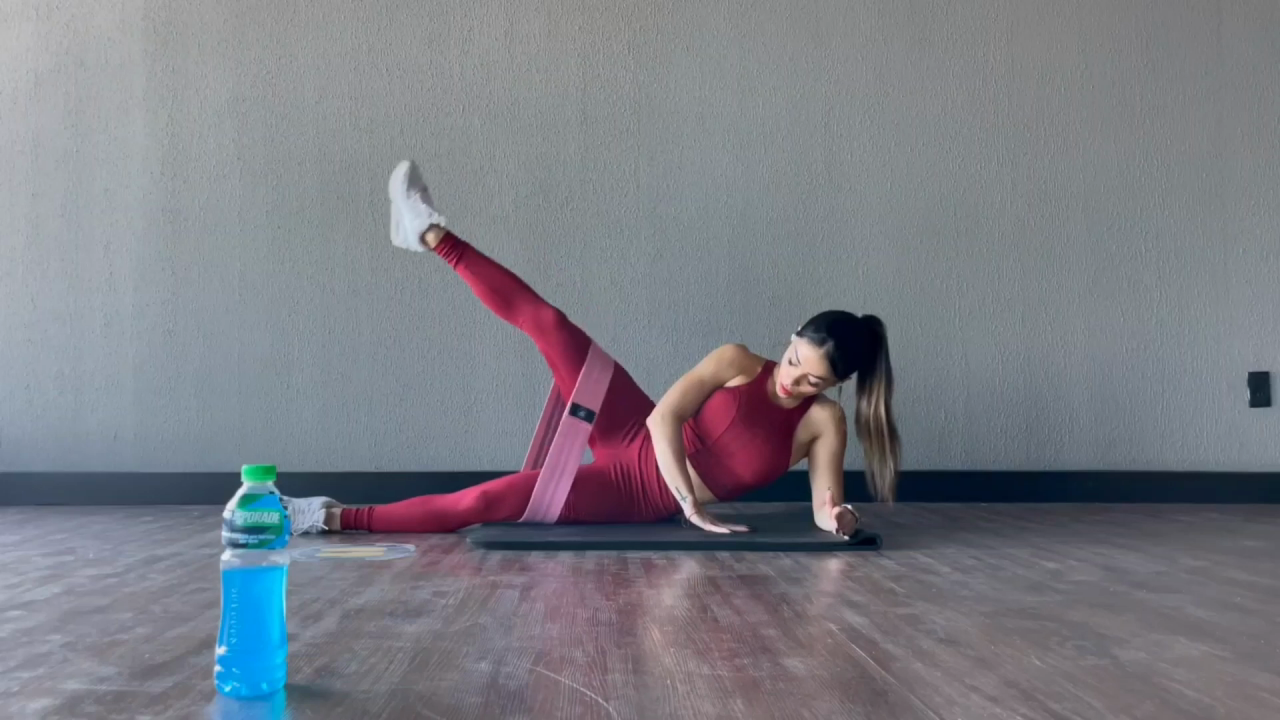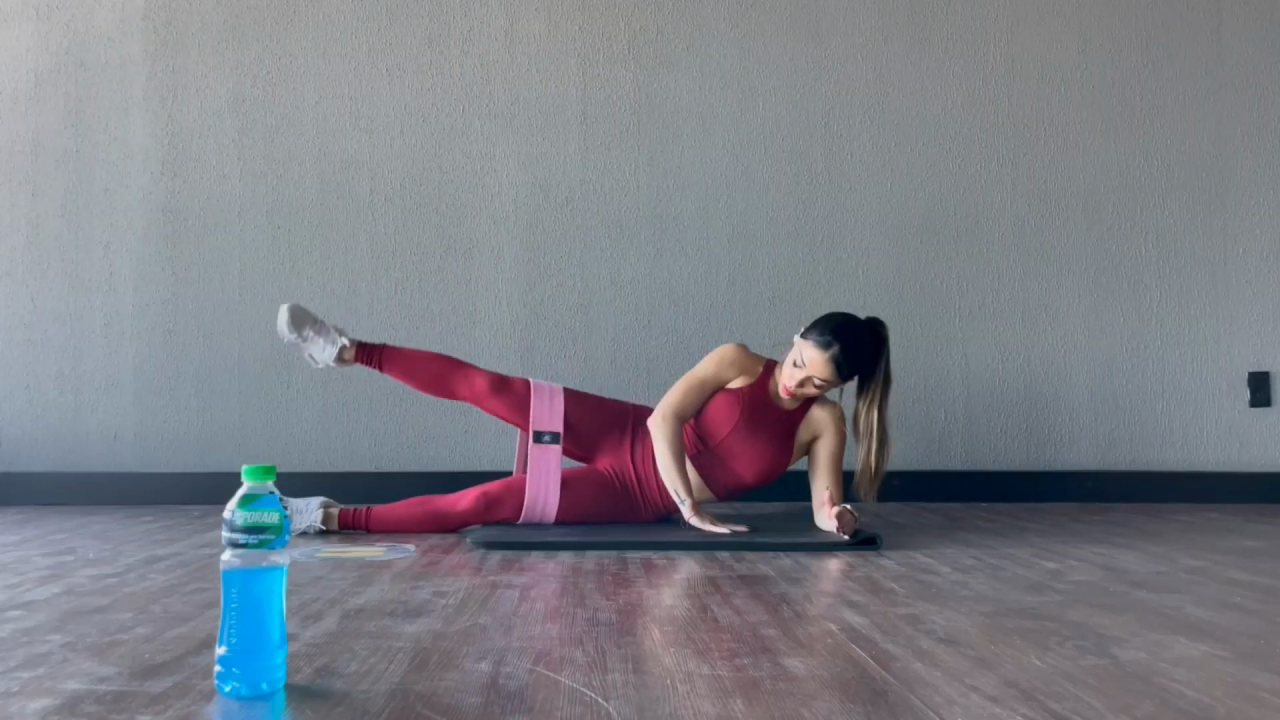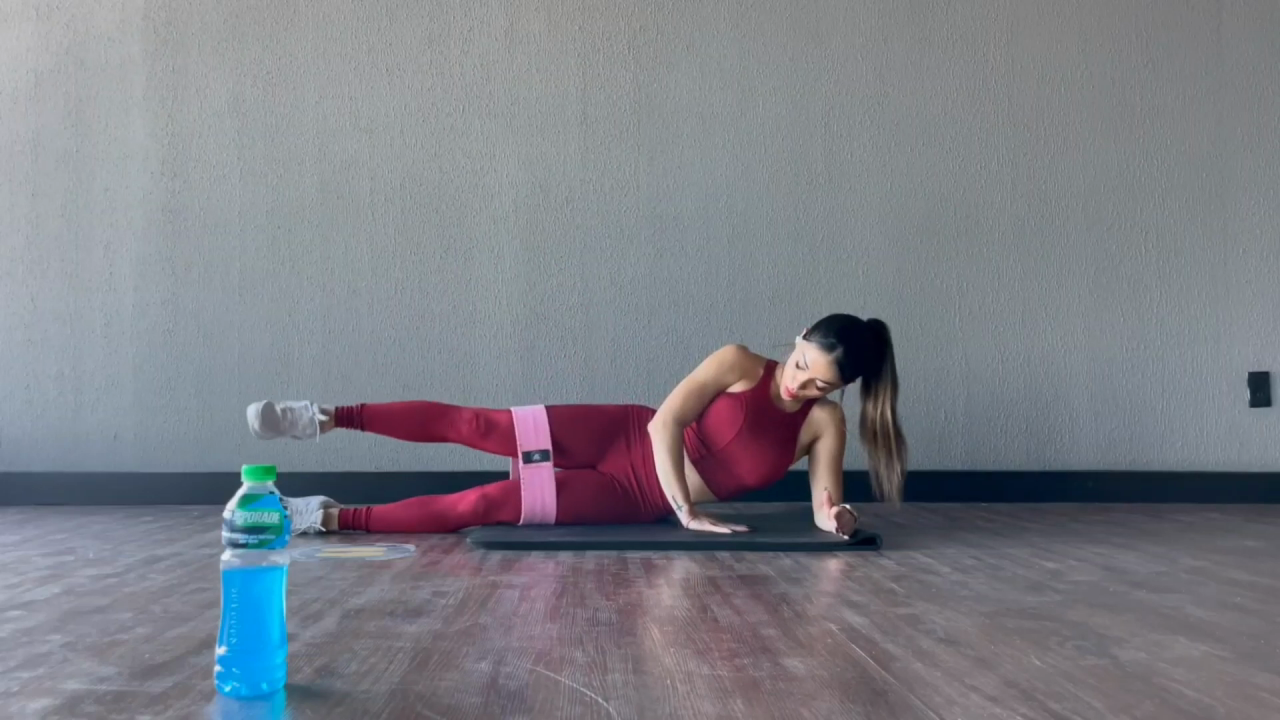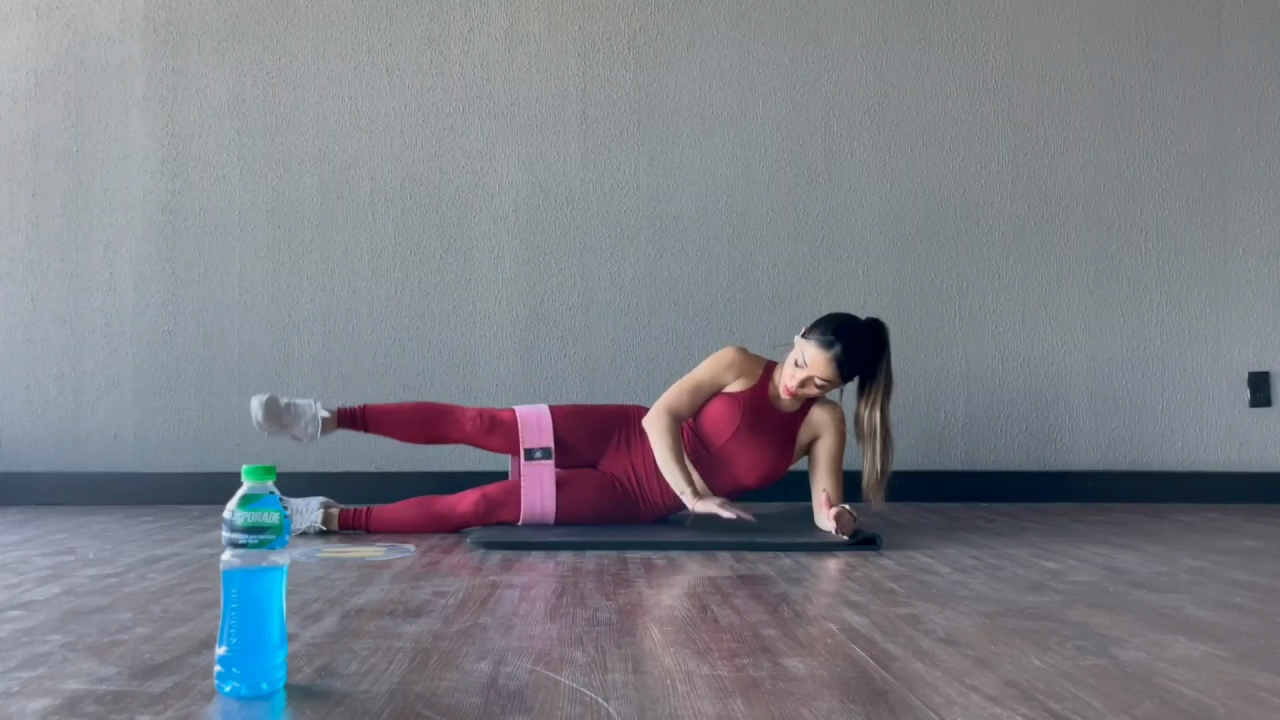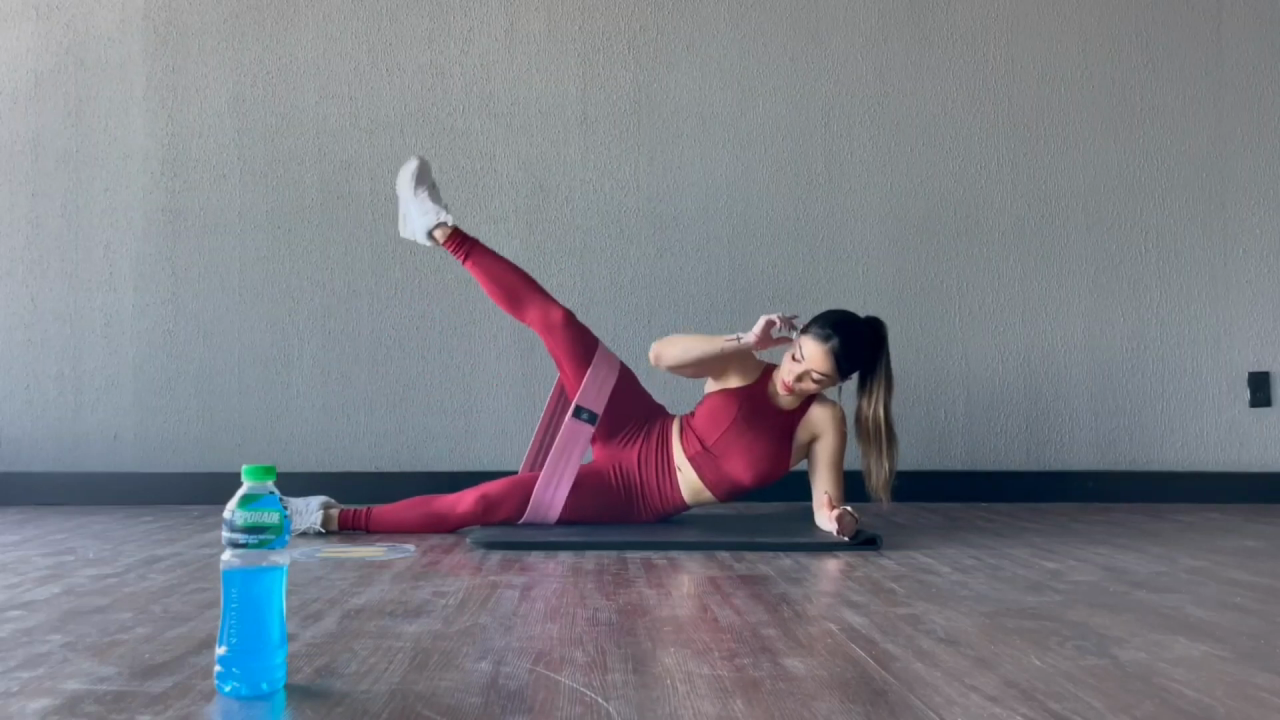
dt=0.4s
person 1, frame 1
left shoulder: (823, 423)
right shoulder: (737, 362)
left elbow: (825, 513)
right elbow: (664, 419)
left wrist: (836, 519)
right wrist: (692, 504)
left hip: (637, 499)
right hip: (634, 443)
left knee: (486, 501)
right knee: (549, 326)
left ankle: (337, 518)
right ankle: (432, 233)
person 1, frame 2
left shoulder: (824, 421)
right shoulder: (738, 361)
left elbow: (826, 511)
right elbow: (664, 418)
left wrist: (836, 515)
right wrist: (691, 506)
left hip: (639, 499)
right hip: (628, 440)
left knee: (484, 502)
right knee: (490, 389)
left ankle: (335, 518)
right ankle: (349, 350)
person 1, frame 3
left shoulder: (825, 422)
right shoulder: (739, 364)
left elbow: (826, 510)
right elbow: (665, 422)
left wrist: (836, 517)
right wrist: (687, 511)
left hip: (638, 499)
right hip: (625, 440)
left knee: (486, 504)
right knee: (474, 425)
left ankle: (333, 517)
right ankle: (327, 416)
person 1, frame 4
left shoulder: (824, 420)
right shoulder: (739, 364)
left elbow: (826, 508)
right elbow: (660, 417)
left wrist: (837, 518)
right wrist: (693, 495)
left hip: (637, 499)
right hip: (626, 440)
left knee: (489, 505)
right knee: (479, 425)
left ankle: (333, 517)
right ankle: (329, 418)
person 1, frame 5
left shoulder: (823, 421)
right shoulder: (744, 368)
left elbow: (827, 508)
right elbow: (660, 354)
left wrist: (836, 518)
right wrist: (744, 342)
left hip: (635, 499)
right hip: (638, 441)
left knee: (484, 504)
right knee: (558, 324)
left ankle: (336, 519)
right ankle: (439, 229)
